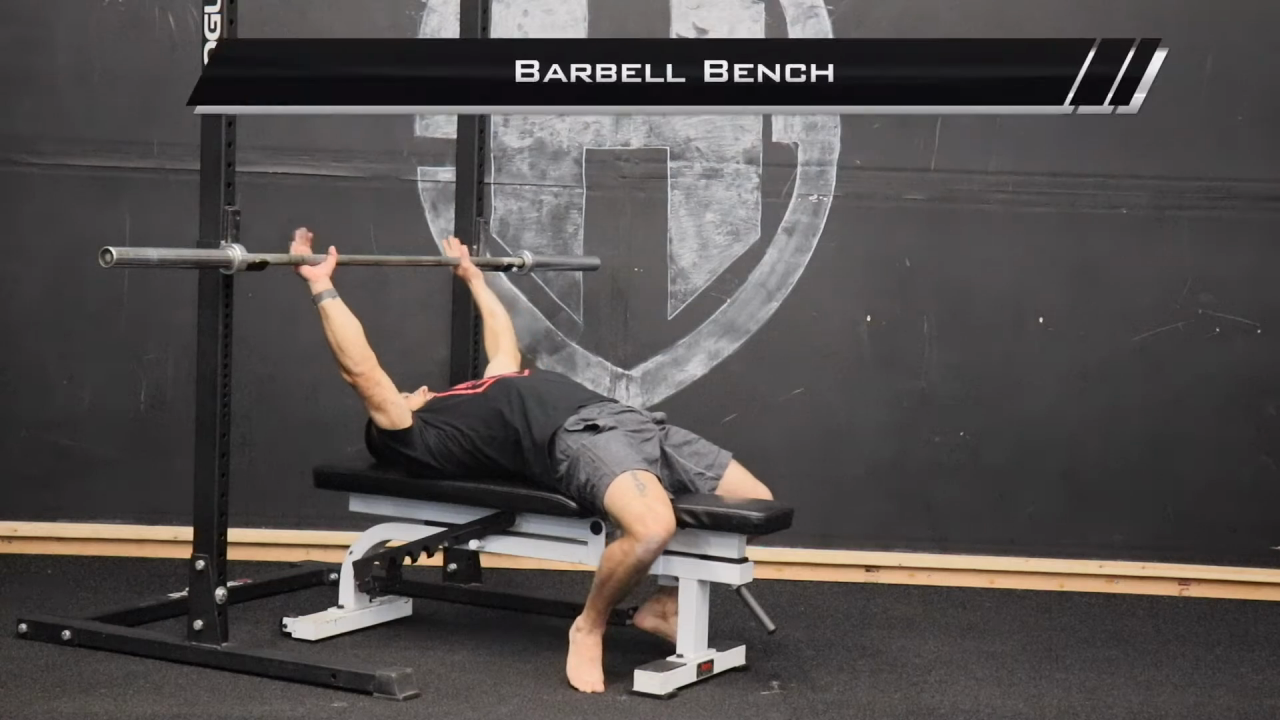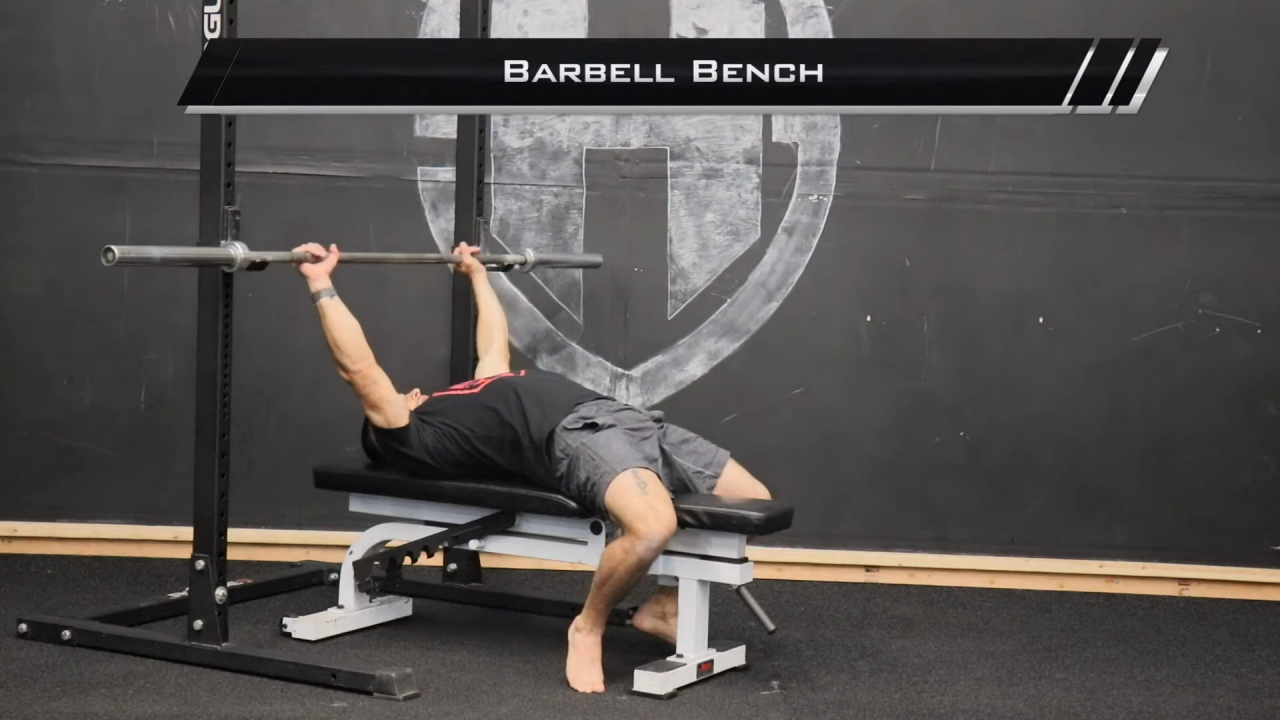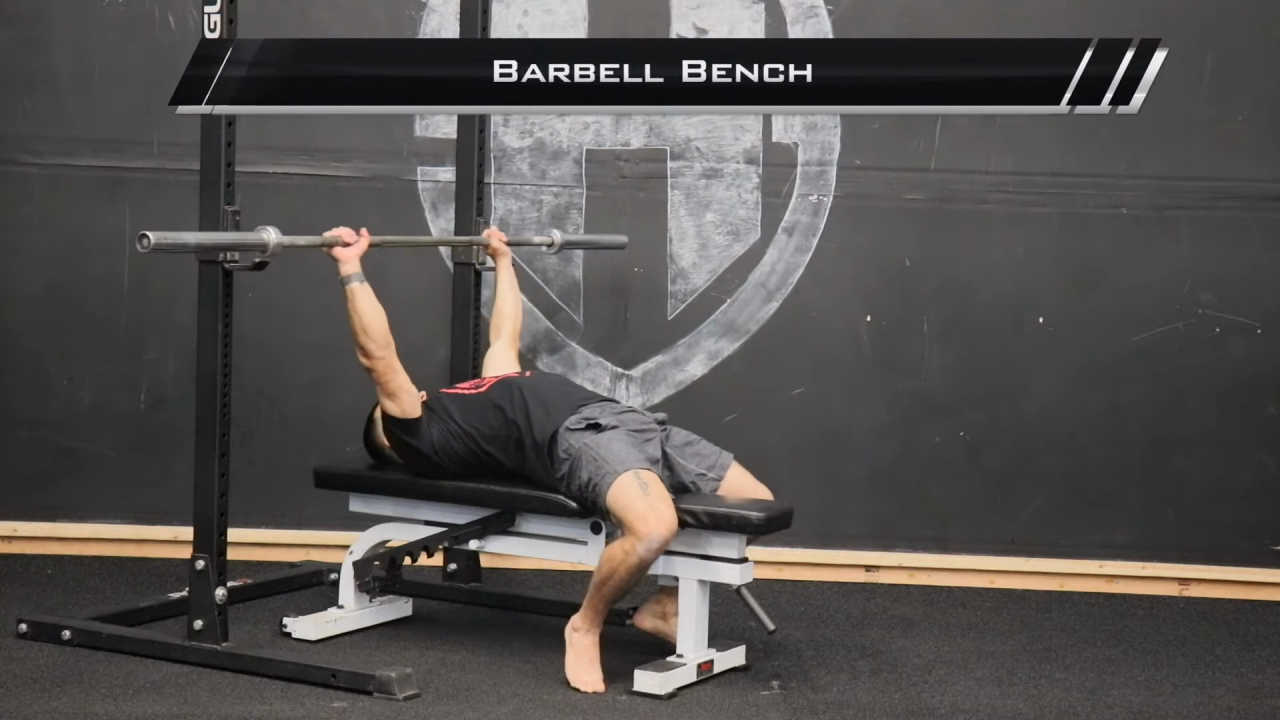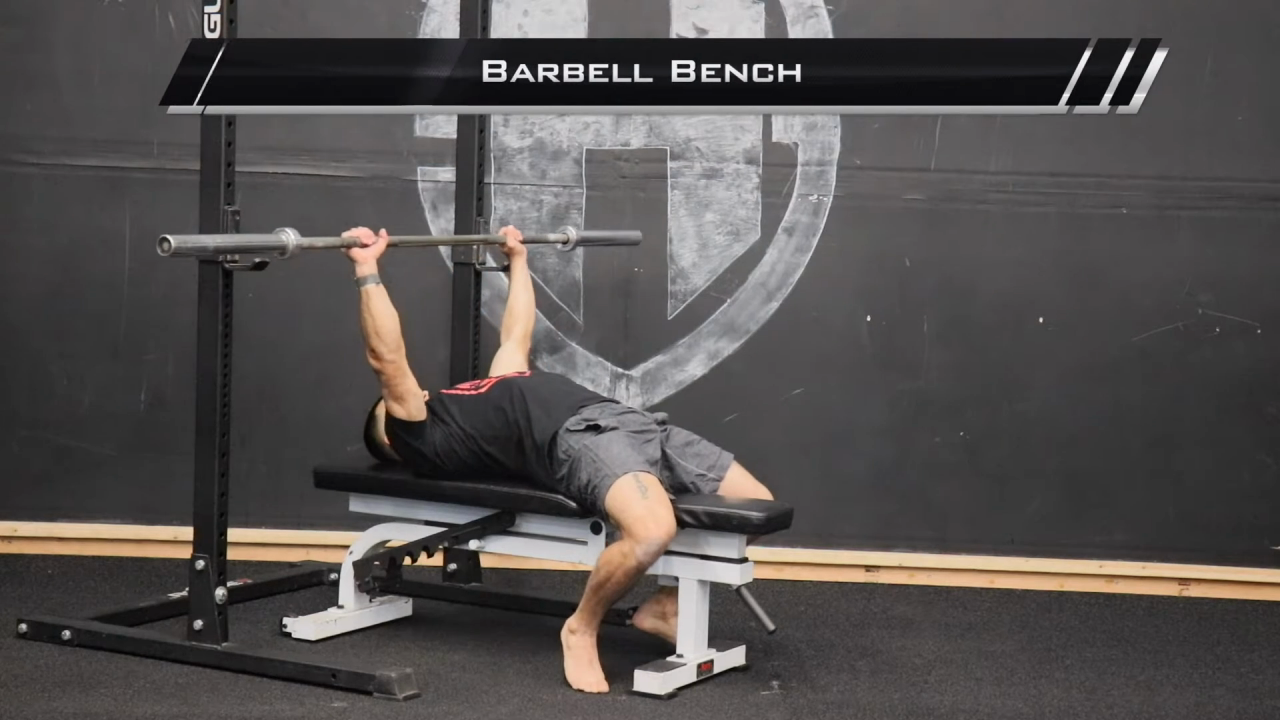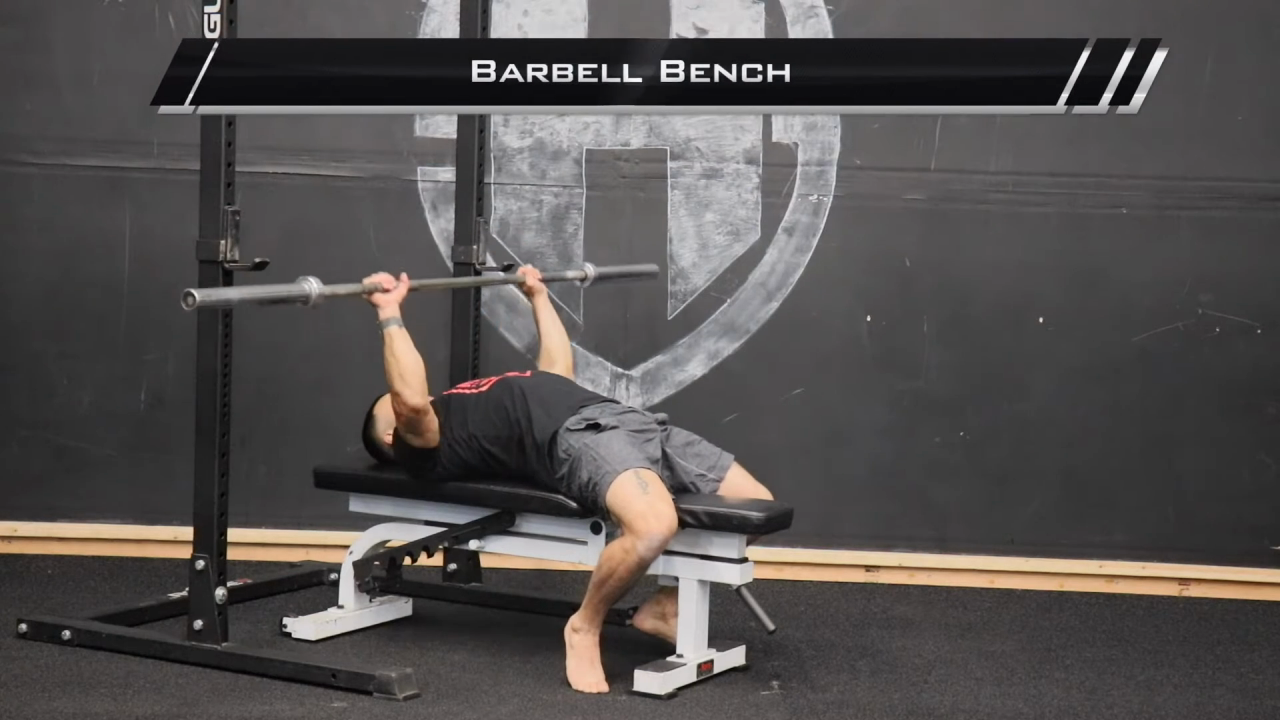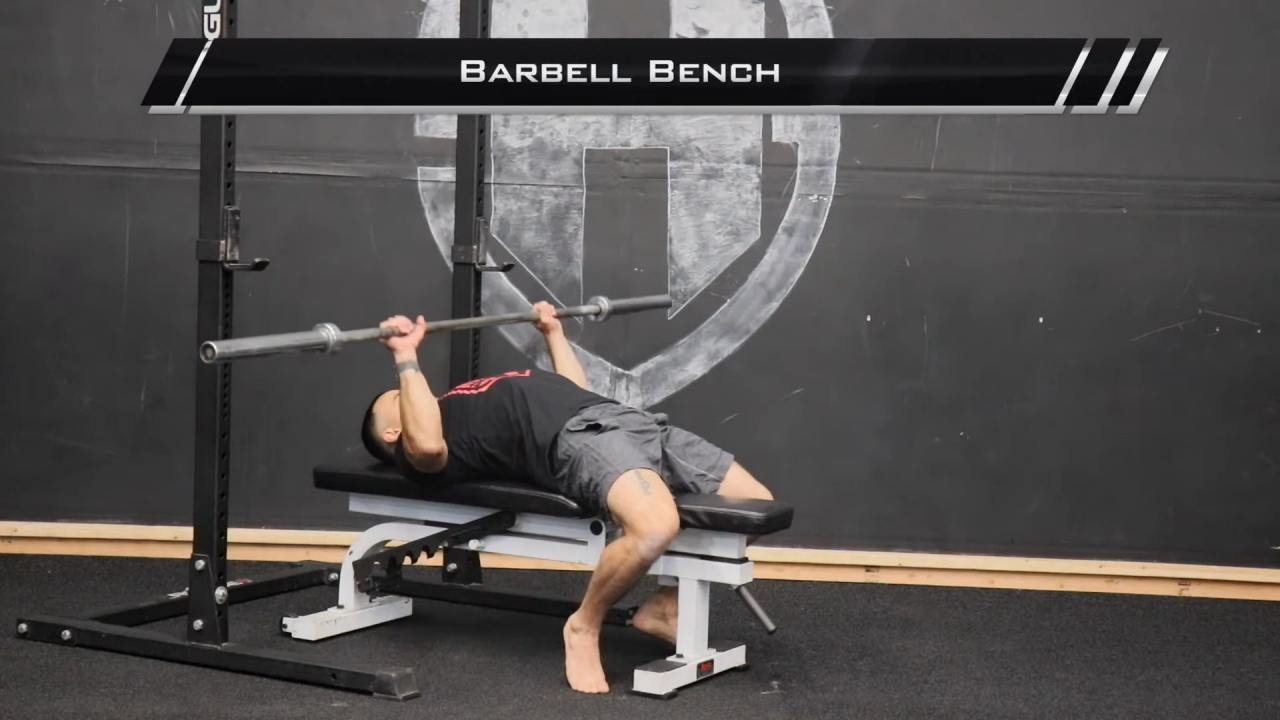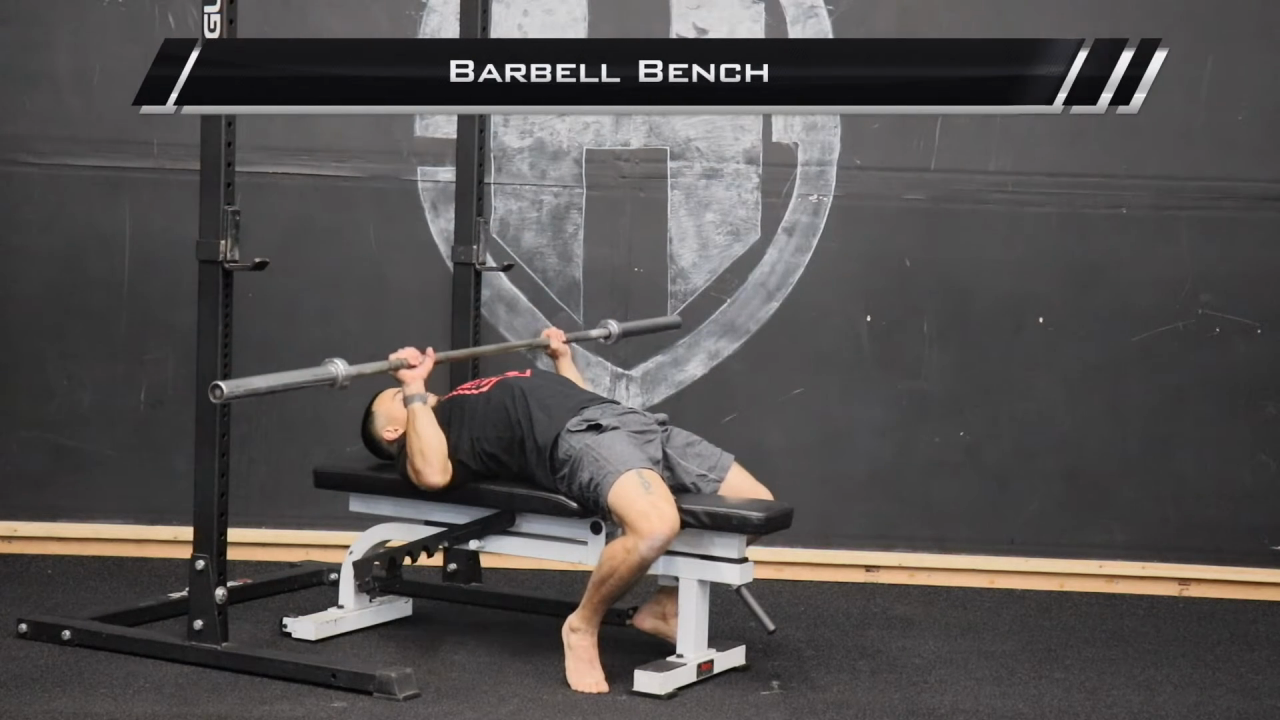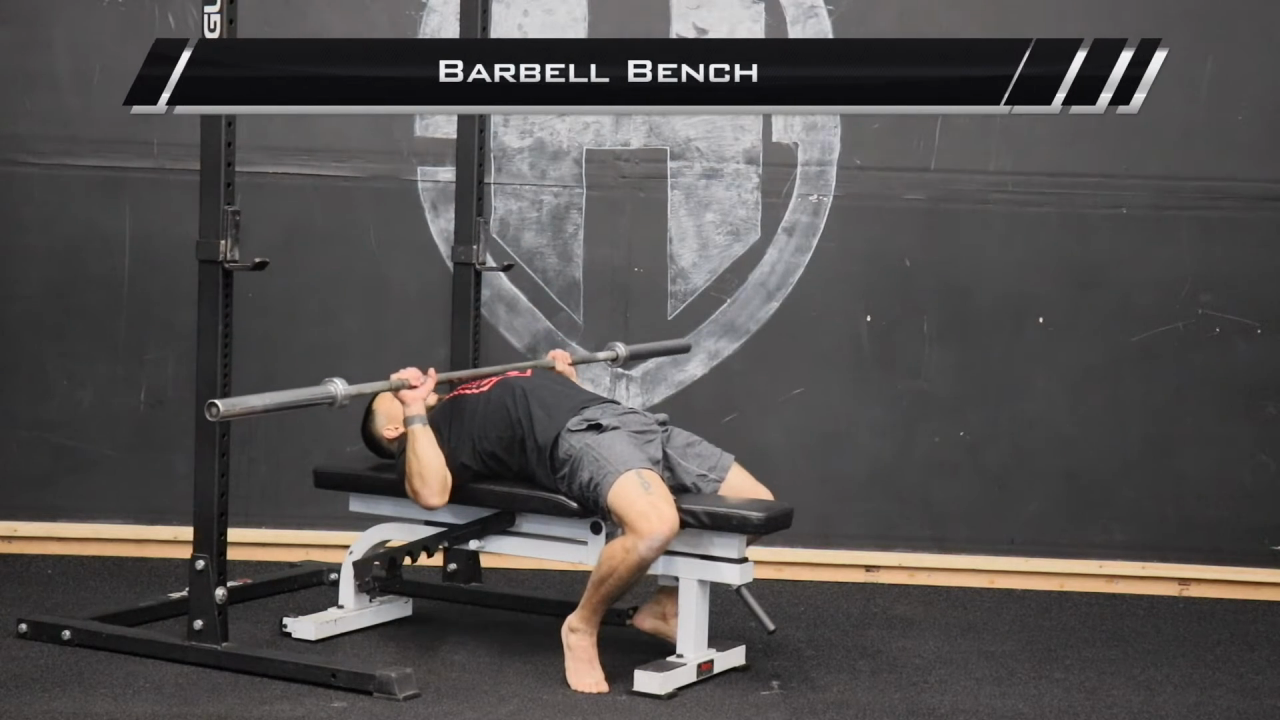
dt=0.4s
person 1, frame 1
left shoulder: (474, 405)
right shoulder: (418, 440)
left elbow: (505, 349)
right elbow: (362, 372)
left wrist: (473, 277)
right wrist: (321, 286)
left knee: (755, 505)
right knee: (653, 527)
left ankle: (665, 605)
right ankle: (589, 627)
person 1, frame 2
left shoulder: (465, 409)
right shoulder: (417, 440)
left elbow: (496, 346)
right elbow: (359, 368)
left wrist: (477, 275)
right wrist: (321, 284)
left knee: (753, 506)
right knee: (653, 526)
left ankle: (665, 606)
right ankle: (588, 627)
person 1, frame 3
left shoulder: (475, 404)
right shoulder: (422, 438)
left elbow: (504, 336)
right elbow: (377, 356)
left wrist: (502, 259)
right wrist: (351, 269)
right knee: (654, 527)
left ankle: (665, 606)
right ankle: (585, 626)
person 1, frame 4
left shoulder: (477, 406)
right shoulder: (424, 440)
left elbow: (516, 337)
right elbow: (387, 358)
left wrist: (518, 259)
right wrist: (367, 269)
right knee: (651, 532)
left ankle: (666, 605)
right ankle: (582, 628)
person 1, frame 5
left shoulder: (477, 412)
right shoulder: (427, 447)
left elbow: (558, 367)
right elbow: (410, 399)
left wrist: (538, 296)
right wrist: (389, 314)
right knee: (653, 526)
left ankle: (665, 606)
right ankle: (584, 627)
person 1, frame 6
left shoulder: (473, 406)
right shoulder: (417, 448)
left elbow: (575, 392)
right elbow: (427, 444)
left wrist: (553, 331)
right wrist: (405, 356)
right knee: (655, 527)
left ankle: (666, 606)
right ankle: (584, 626)
person 1, frame 7
left shoulder: (472, 406)
right shoulder: (422, 441)
right elbow: (433, 476)
left wrist: (563, 357)
right wrist: (412, 386)
right knee: (655, 526)
left ankle: (666, 606)
right ankle: (582, 626)
person 1, frame 8
left shoulder: (473, 404)
right shoulder: (427, 433)
right elbow: (431, 493)
left wrist: (567, 378)
right wrist: (414, 407)
right knee: (655, 526)
left ankle: (666, 606)
right ankle: (582, 626)
